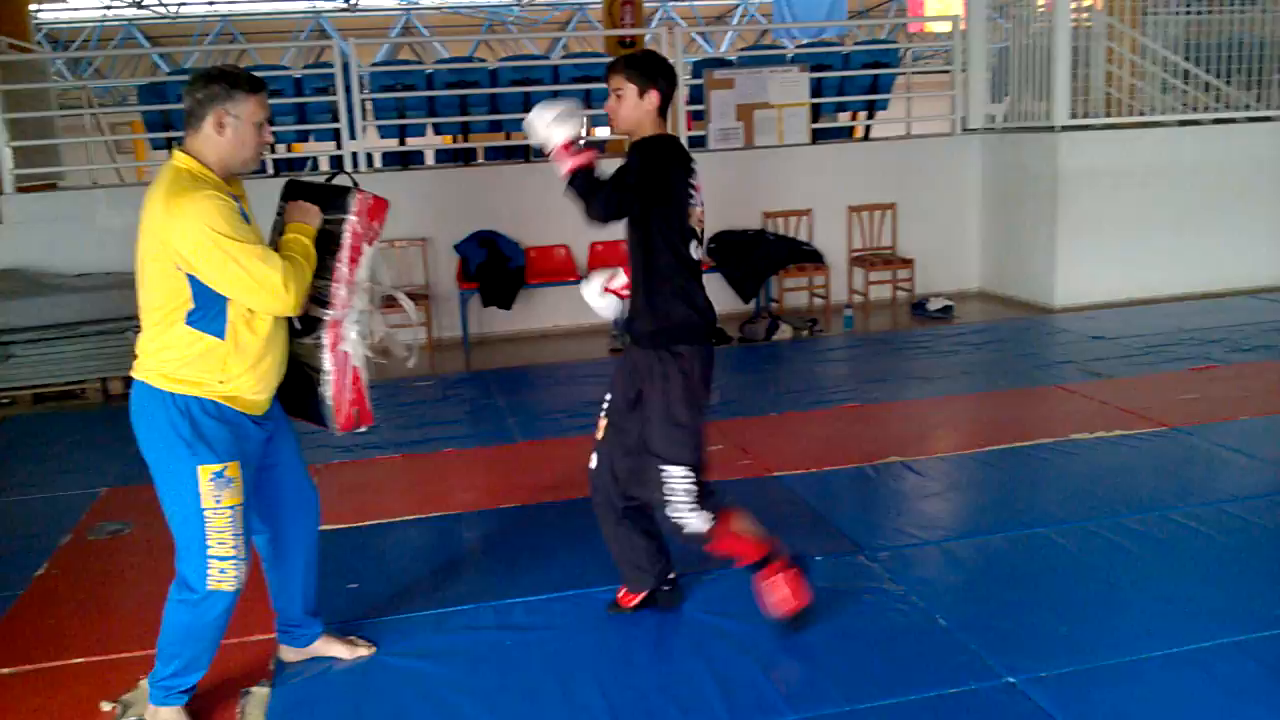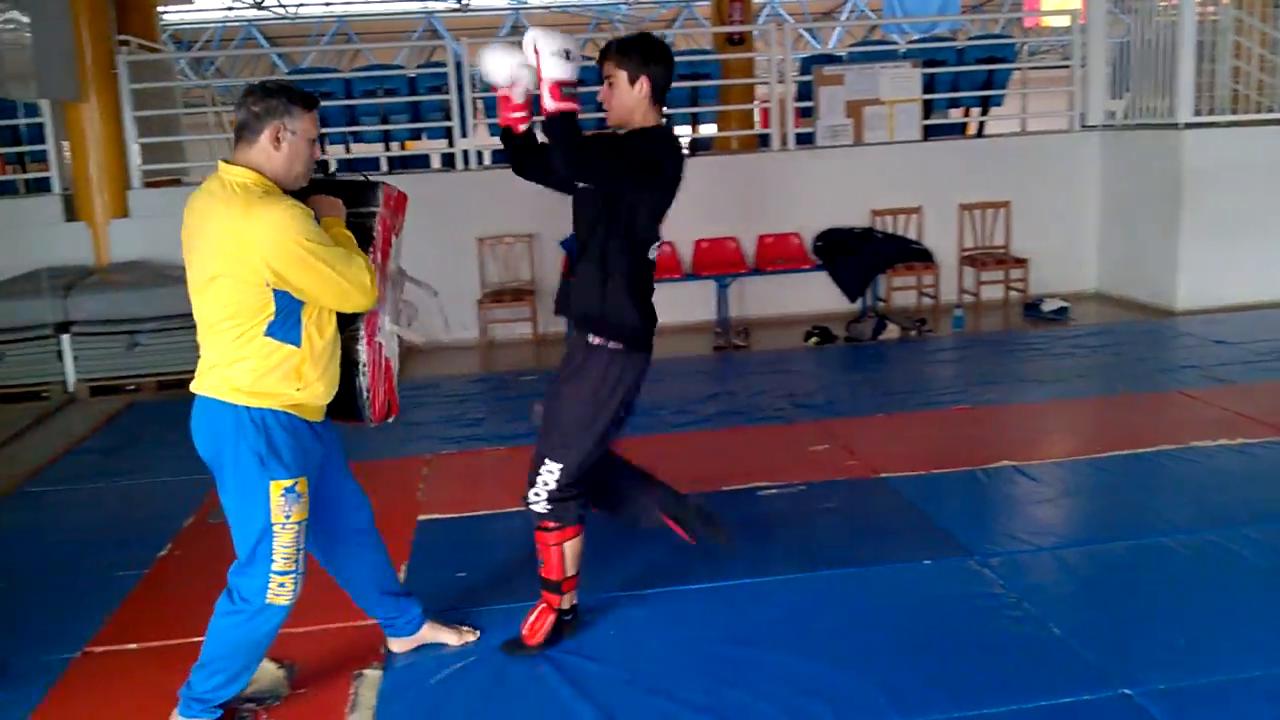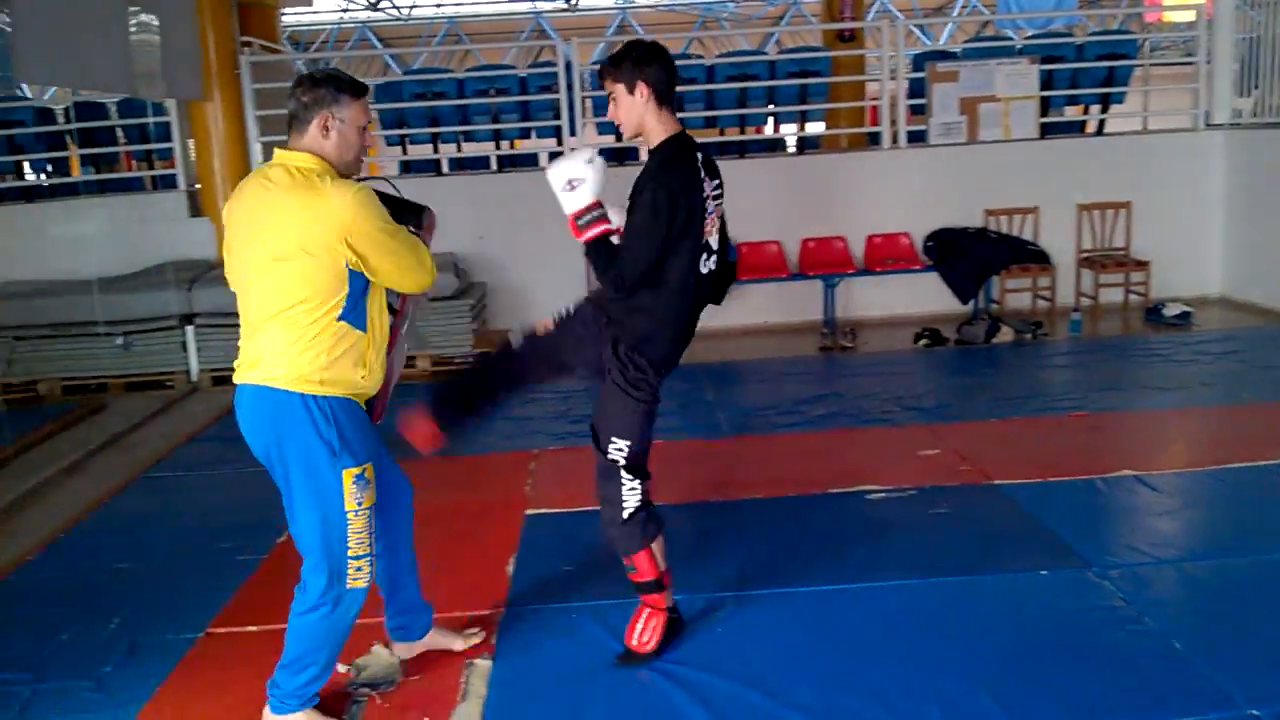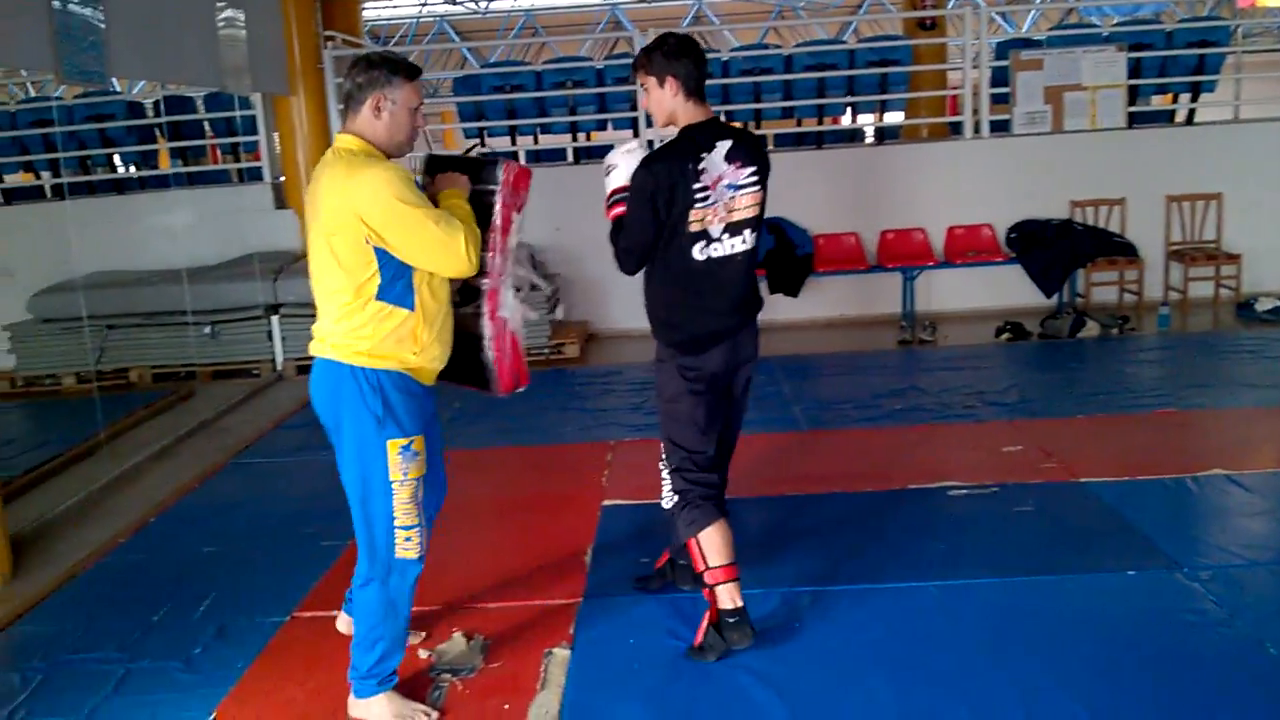
dt=0.4s
person 1, frame 1
left shoulder: (216, 190)
right shoulder: (192, 206)
right elbow: (282, 290)
left wrist: (293, 234)
right wrist: (303, 230)
left hip: (244, 400)
right hip: (188, 410)
left knee: (291, 513)
right knee: (215, 567)
left ankle: (299, 635)
person 1, frame 2
left shoulder: (211, 197)
right shoulder: (276, 221)
right elbow: (359, 291)
left wrist: (314, 227)
right wrist: (333, 225)
left hip: (280, 412)
right hip: (252, 422)
left knee: (346, 523)
right knee: (268, 581)
left ankle: (404, 625)
person 1, frame 3
left shoulder: (246, 195)
right shoulder: (344, 201)
right elbow: (417, 273)
right wrist: (390, 230)
left hip: (270, 392)
right hip: (307, 407)
left knee: (388, 505)
right knee: (341, 564)
left ankle: (412, 630)
person 1, frame 4
left shoulder: (341, 169)
right shoulder: (372, 178)
right elbow: (459, 254)
left wrist: (437, 204)
right wrist: (453, 196)
left hip: (382, 374)
right hip: (366, 381)
left knee: (424, 496)
right knee: (396, 533)
left ankle: (364, 609)
person 2, frame 1
left shoulder: (655, 156)
right shoulder: (665, 158)
left elbow: (612, 207)
left wrist: (567, 152)
right wrist: (623, 284)
left hip: (675, 352)
right hip: (646, 345)
left knee: (683, 498)
right knee: (610, 476)
left ankle: (779, 573)
right ankle: (650, 581)
person 2, frame 2
left shoulder: (659, 153)
right shoulder: (624, 146)
left elbow: (570, 159)
right elbow: (549, 166)
left wrist: (557, 84)
right wrist: (512, 92)
left hip: (610, 345)
right hip: (596, 336)
left knee: (552, 483)
right knee: (590, 465)
left ankle: (560, 608)
right ankle: (687, 515)
person 2, frame 3
left shoulder: (663, 176)
right shoulder: (696, 161)
left elbow: (627, 269)
right elbow: (718, 270)
left wrist: (584, 208)
left hip: (637, 346)
right hip: (610, 322)
left knee: (622, 481)
right knee: (518, 358)
left ankle: (658, 608)
right ankle: (437, 421)
person 2, frame 4
left shoulder: (663, 166)
right shoulder: (749, 150)
left elbow: (631, 256)
left wrist: (620, 190)
left hip: (687, 339)
right hip: (738, 330)
left knee: (686, 470)
right knee: (708, 452)
left ankle: (729, 613)
right ankle: (689, 555)
